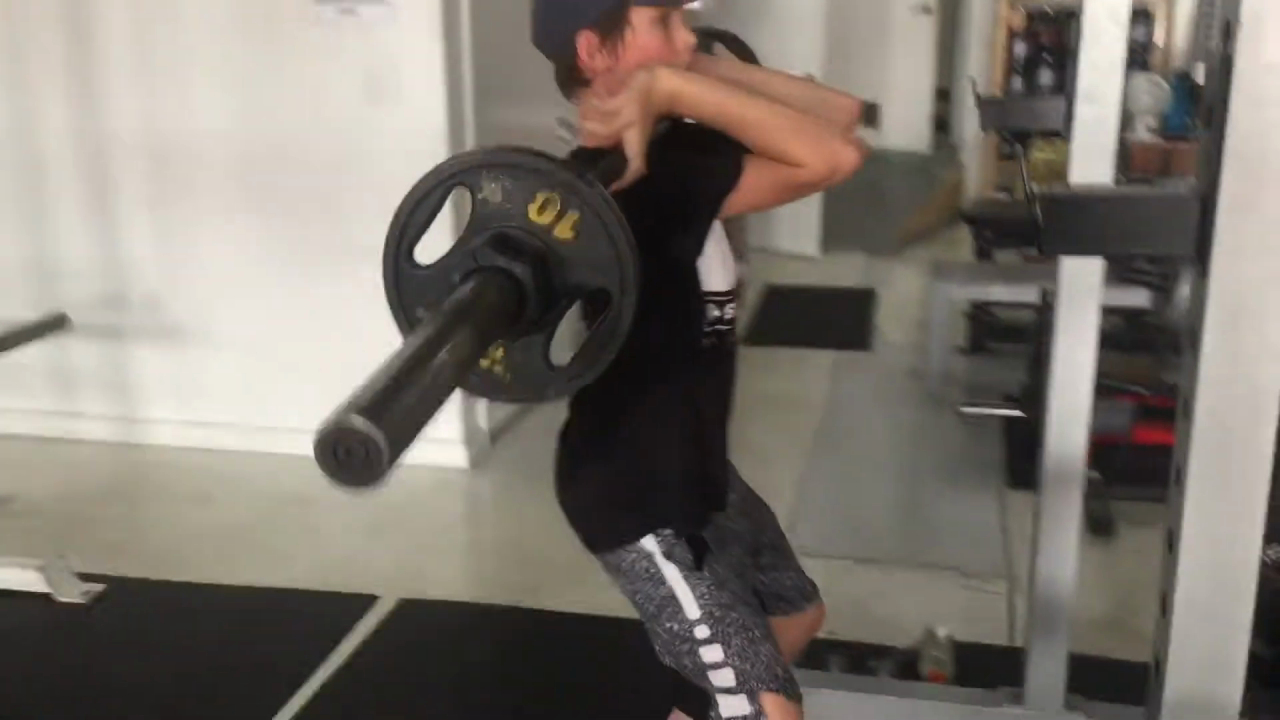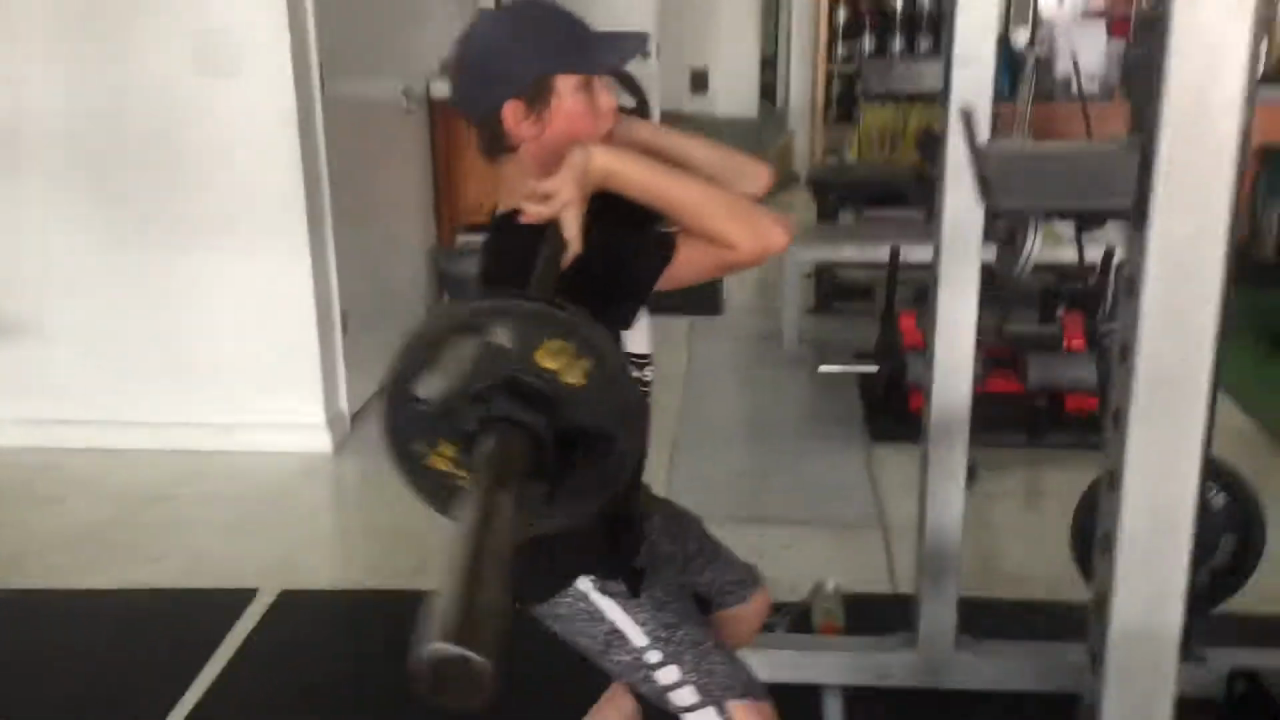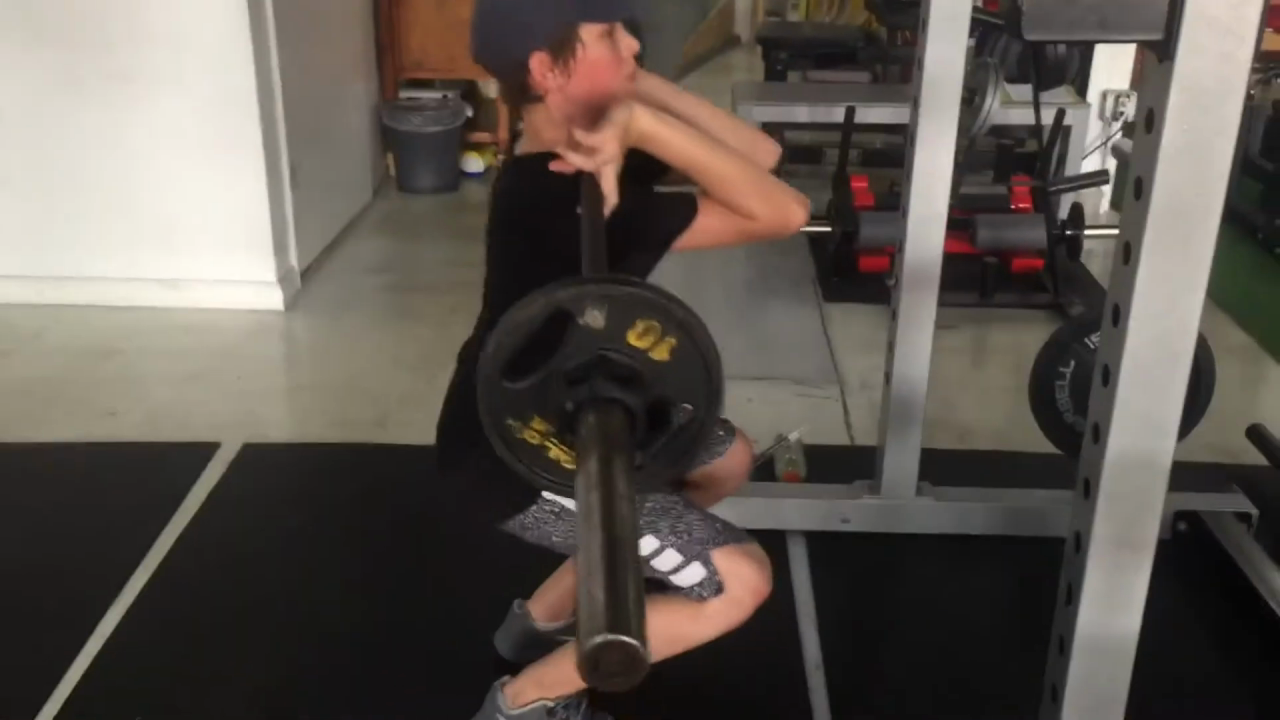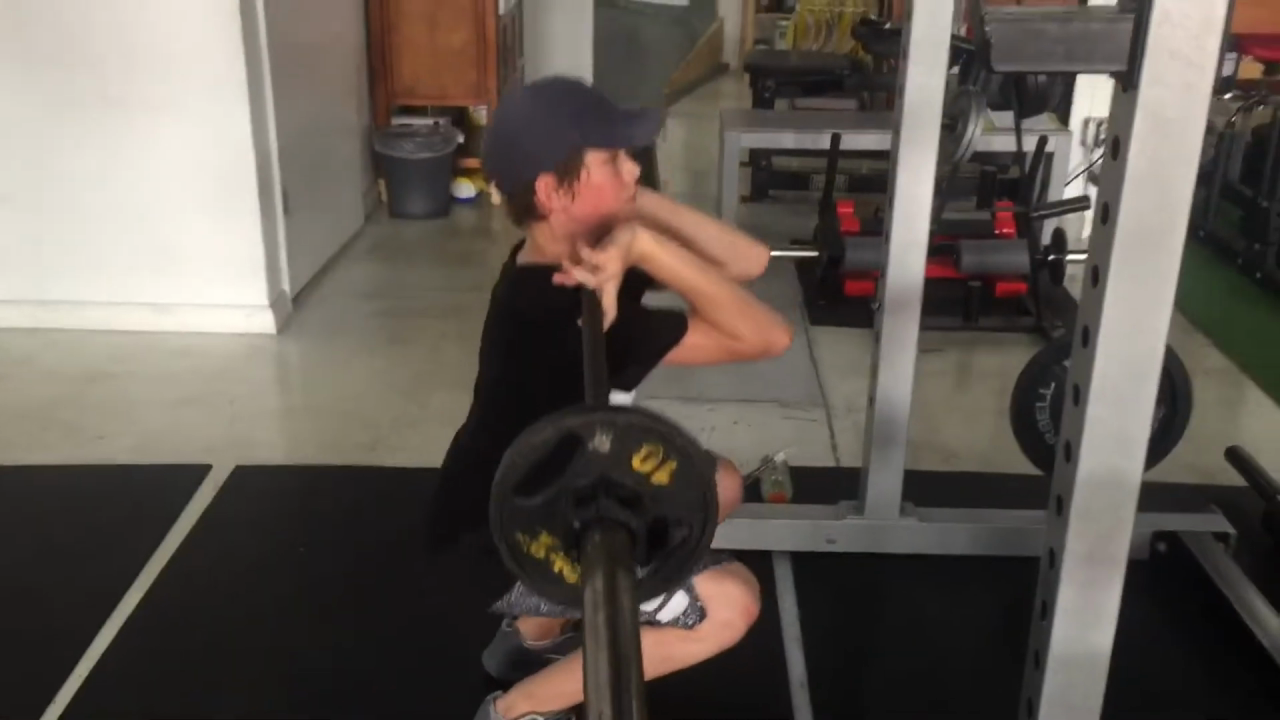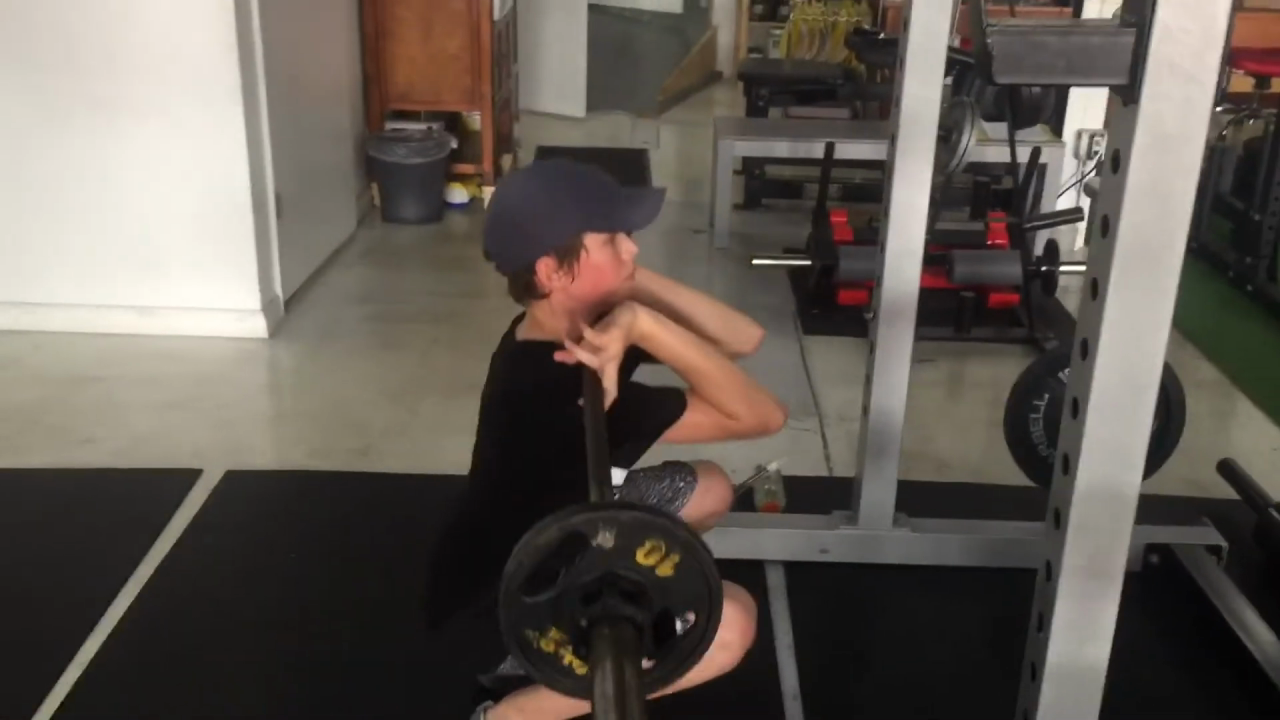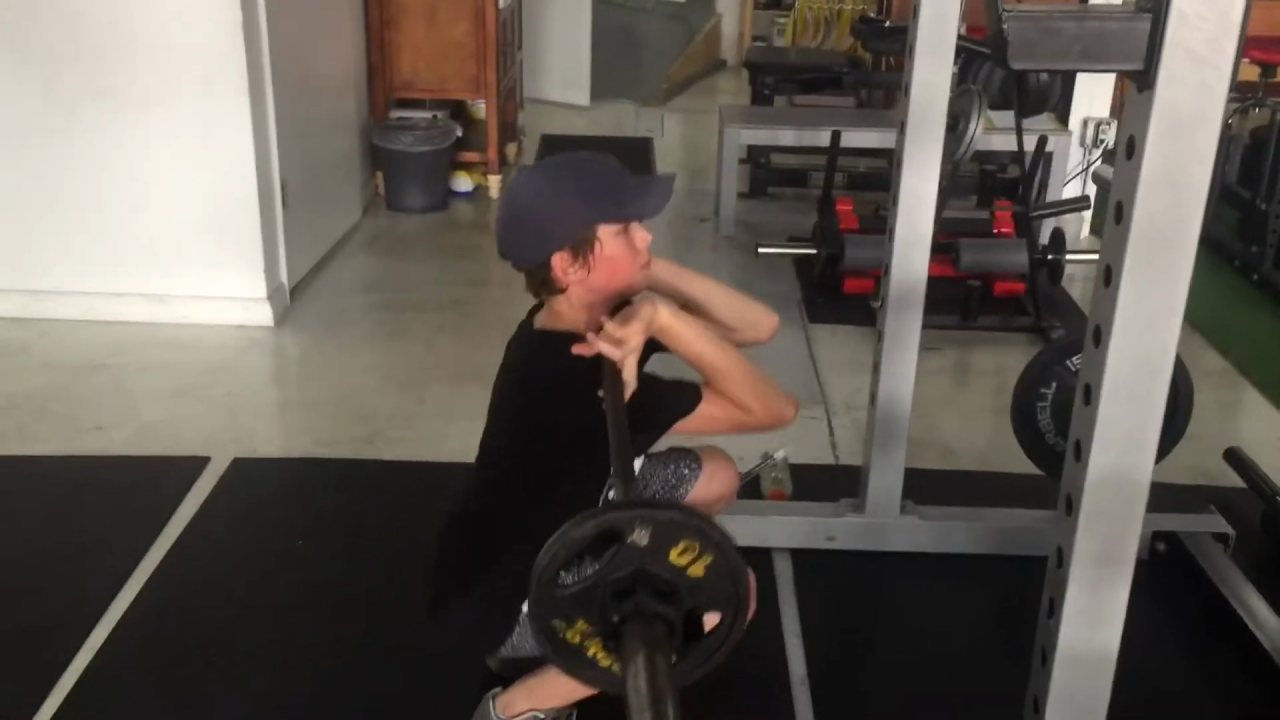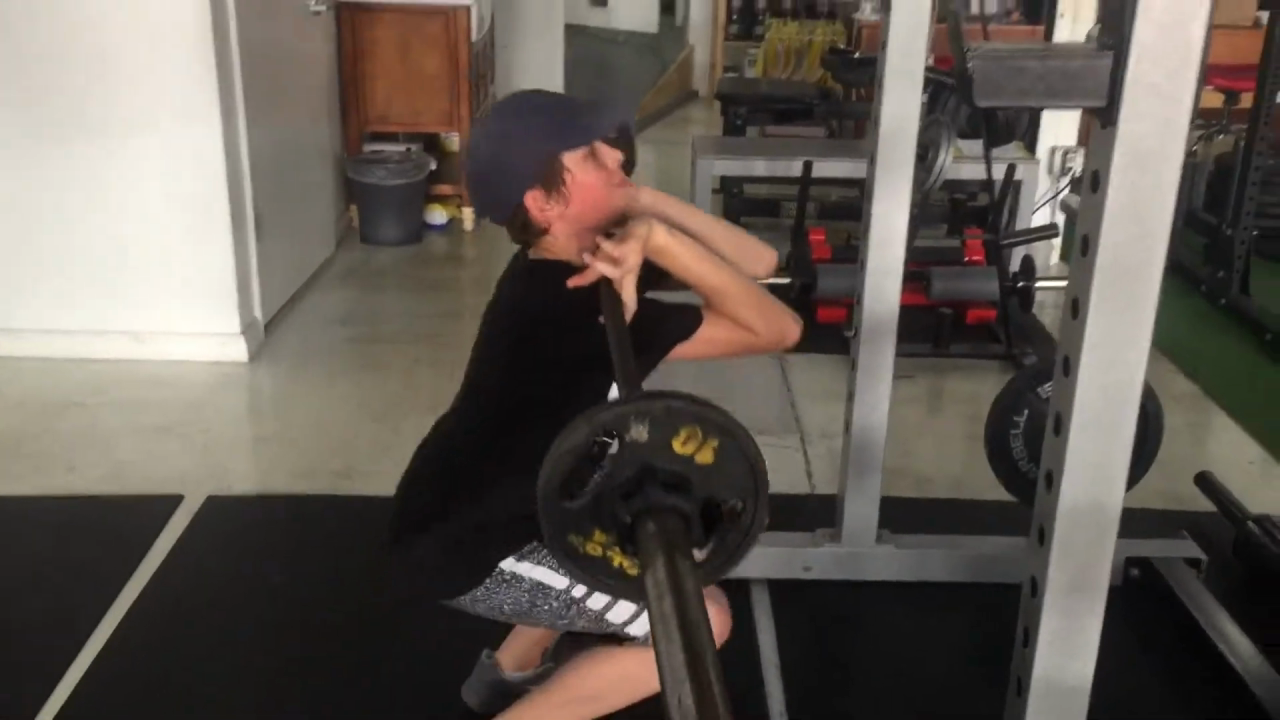
dt=0.4s
person 1, frame 1
left shoulder: (663, 148)
right shoulder: (626, 176)
left elbow: (837, 118)
right elbow: (833, 156)
left wrist: (702, 69)
right wrist: (669, 87)
left hip: (690, 467)
right hip: (638, 490)
left knee: (793, 615)
person 1, frame 2
left shoulder: (583, 213)
right shoulder: (547, 251)
left elbow: (751, 182)
right elbow: (762, 237)
left wrist: (621, 137)
right wrist: (607, 166)
left hip: (605, 499)
right hip: (559, 538)
left knee: (741, 605)
person 1, frame 3
left shoulder: (578, 153)
right shoulder: (552, 196)
left elbow: (758, 158)
right elbow: (780, 213)
left wrist: (642, 95)
right wrist: (639, 126)
right hip: (513, 457)
left knee: (725, 459)
right knee: (738, 580)
left ankle: (544, 615)
person 1, frame 4
left shoulder: (578, 256)
right shoulder: (554, 310)
left elbow: (748, 261)
right elbow: (765, 336)
left wrist: (638, 208)
right wrist: (643, 246)
right hip: (498, 545)
left knee: (717, 485)
right knee: (730, 603)
left ankle: (534, 629)
person 1, frame 5
left shoulder: (577, 330)
right shoulder: (553, 387)
left elbow: (743, 339)
right elbow: (760, 414)
left wrist: (637, 287)
right wrist: (644, 326)
right hip: (492, 611)
left knee: (707, 490)
right knee: (728, 624)
person 1, frame 6
left shoulder: (598, 318)
right shoulder: (567, 377)
left elbow: (759, 324)
right elbow: (773, 409)
left wrist: (654, 273)
right wrist: (663, 319)
right hip: (494, 593)
left knee: (714, 477)
left ankle: (539, 636)
person 1, frame 7
left shoulder: (583, 259)
right shoulder: (568, 308)
left elbow: (757, 262)
right elbow: (775, 327)
left wrist: (643, 202)
right wrist: (657, 237)
left hip: (506, 496)
right hip: (466, 538)
right knee: (700, 623)
